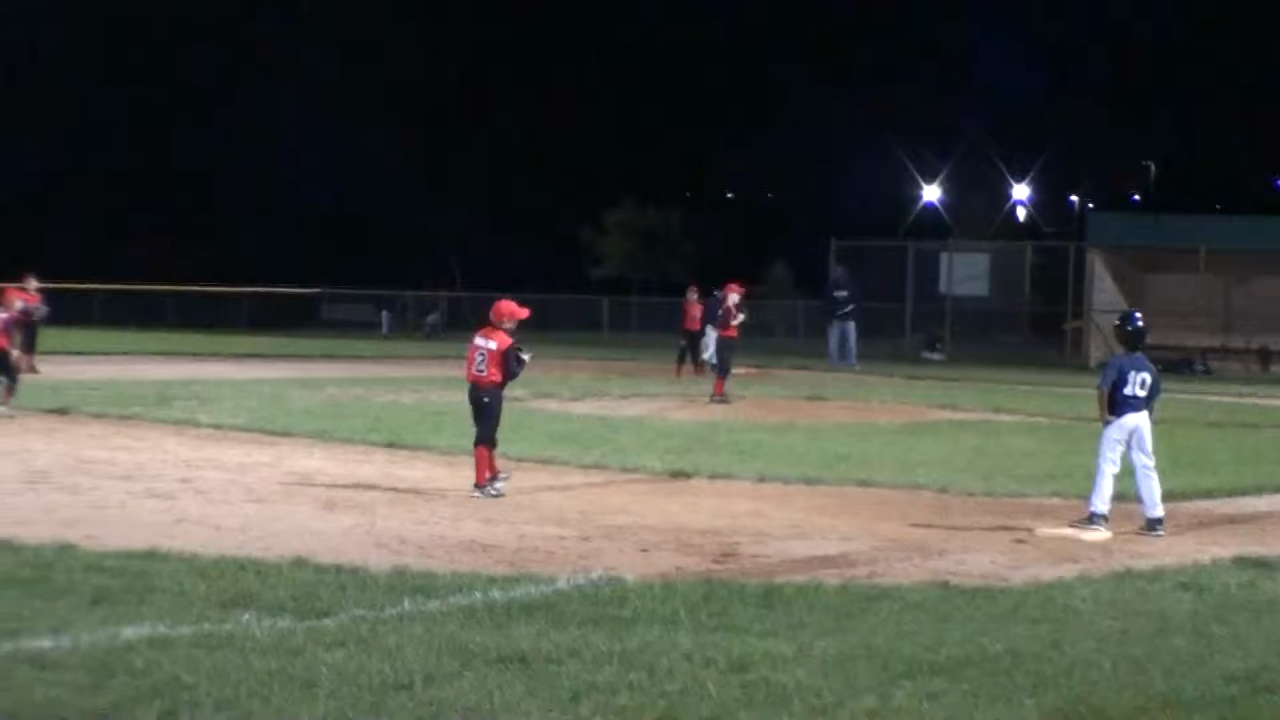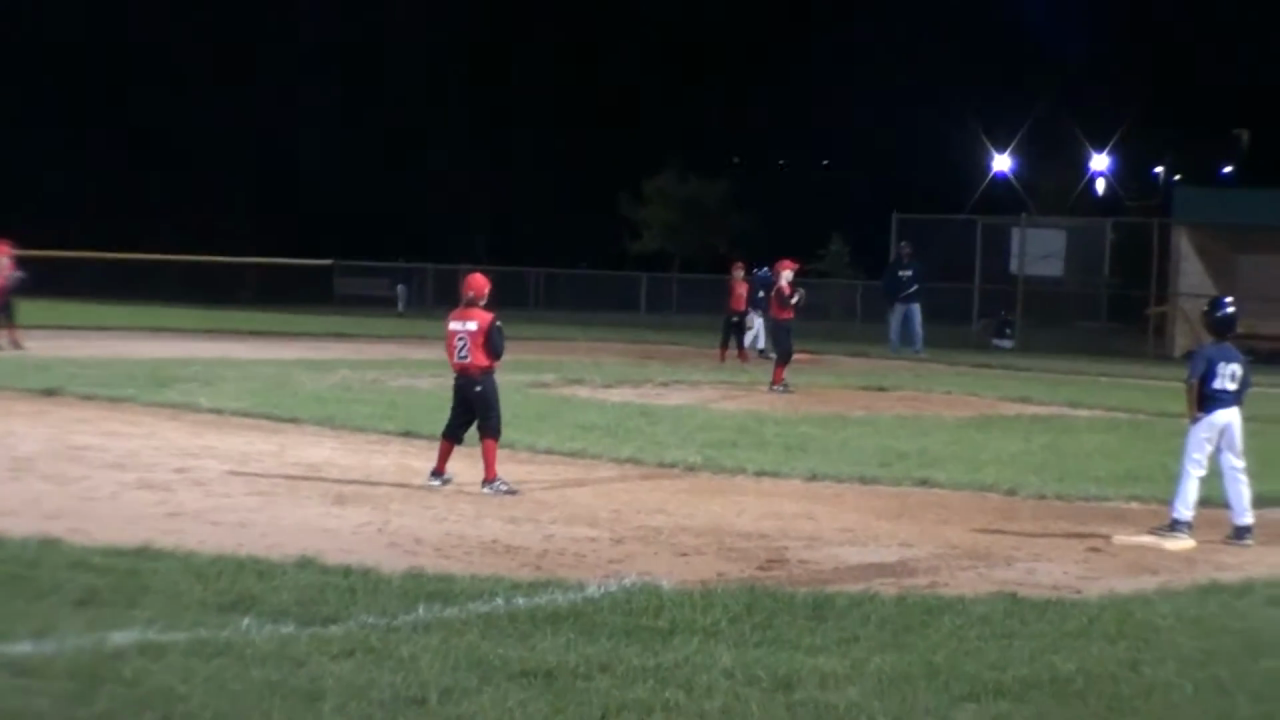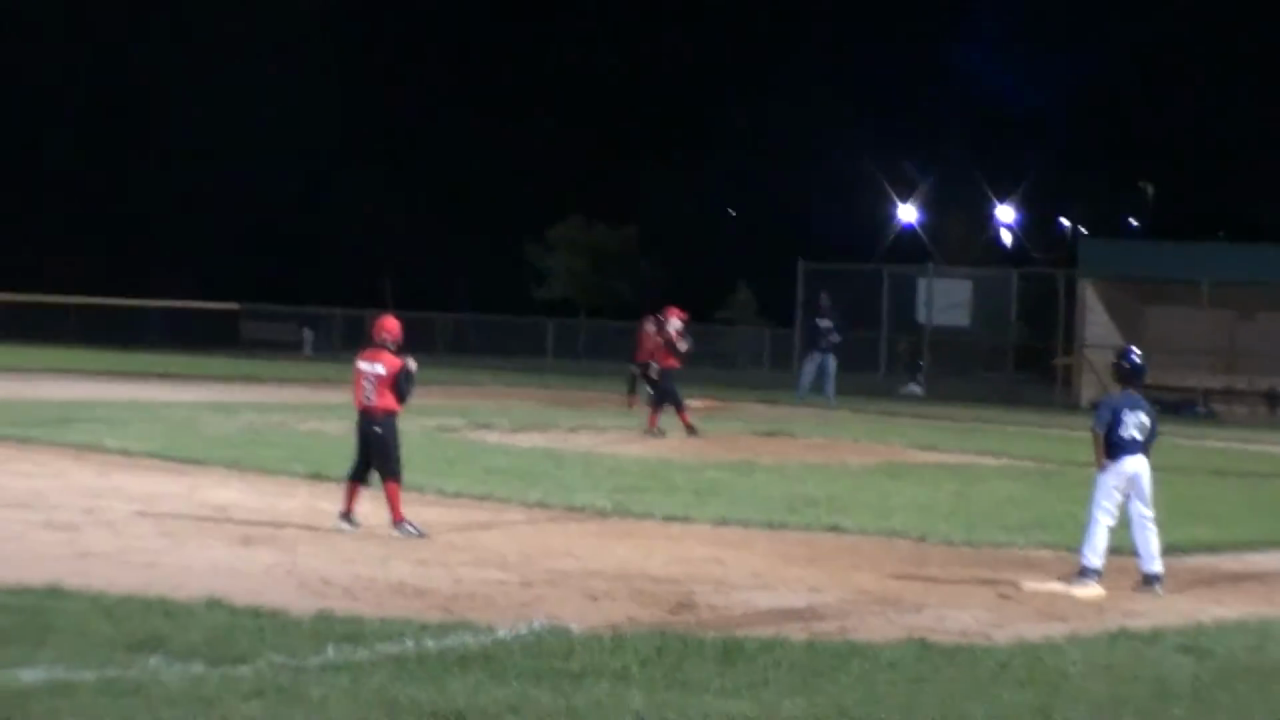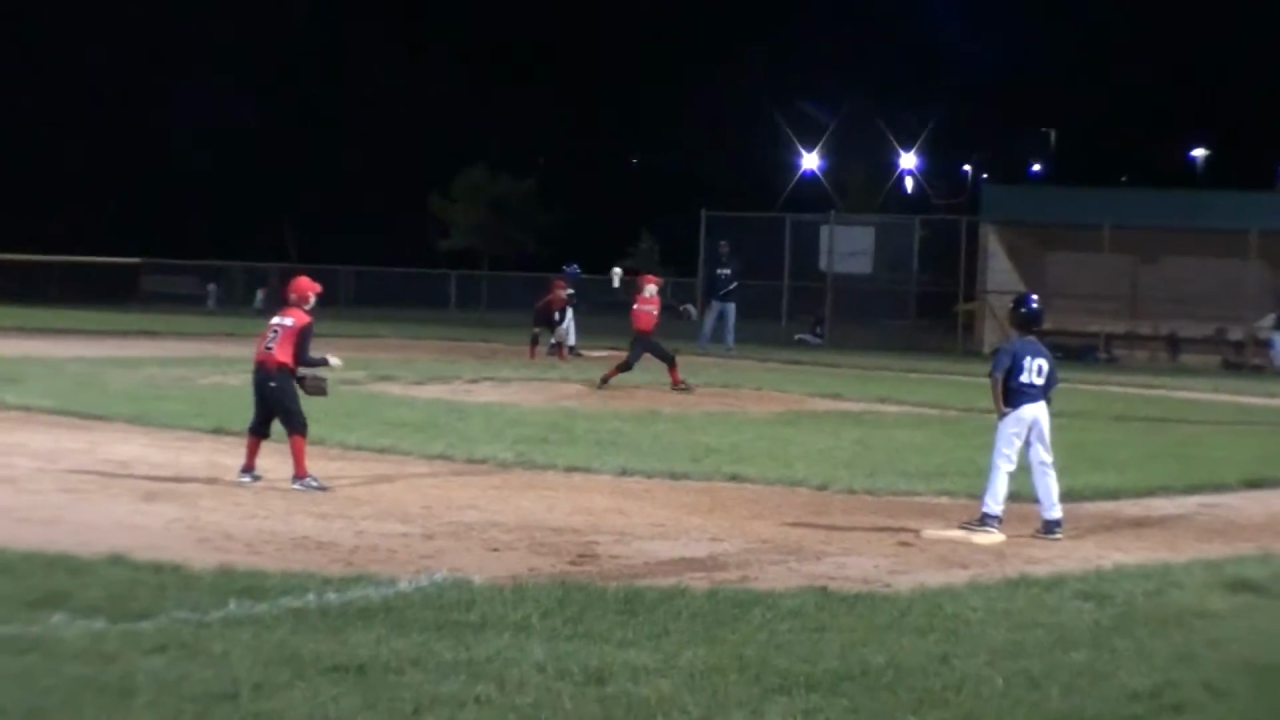
dt=1s
person 1, frame 1
left shoulder: (1117, 362)
right shoulder: (1149, 367)
left elbow: (1103, 388)
right elbow: (1152, 399)
left wrist: (1104, 414)
right wrist: (1145, 420)
left hip: (1119, 419)
right hip: (1142, 419)
left knee: (1107, 466)
right knee: (1146, 467)
left ankle: (1098, 515)
right ankle: (1155, 519)
person 1, frame 2
left shoulder: (1204, 353)
right shoulder: (1238, 357)
left elbow: (1192, 382)
right elbow: (1241, 391)
left wrist: (1191, 411)
right wrist: (1229, 411)
left hip: (1208, 415)
right hip: (1232, 415)
left knee: (1192, 468)
right knee: (1235, 471)
left ankle: (1180, 522)
right ankle: (1243, 527)
person 1, frame 3
left shoulder: (1112, 402)
right shoulder: (1146, 407)
left elbow: (1098, 431)
right elbow: (1149, 441)
left wrist: (1100, 460)
right wrist: (1139, 461)
left hip: (1117, 464)
right hip: (1140, 464)
left knee: (1102, 515)
right knee: (1144, 518)
left ankle: (1090, 569)
right ankle: (1153, 575)
person 1, frame 4
left shoulder: (1010, 348)
right shoulder: (1044, 352)
left elbow: (997, 377)
right elbow: (1049, 387)
left wrist: (999, 406)
right wrist: (1039, 406)
left hip: (1016, 411)
right hip: (1039, 410)
left knee: (1002, 463)
right knee: (1043, 465)
left ankle: (991, 516)
right ankle: (1052, 521)
person 2, frame 1
left shoulder: (479, 335)
right shoulder: (506, 343)
right elbow: (509, 375)
right wrist: (522, 361)
left hip: (475, 389)
right hip: (490, 393)
left knee: (486, 432)
right knee: (485, 435)
left ankle: (493, 473)
right ankle: (481, 484)
person 2, frame 2
left shoulder: (453, 318)
right shoulder: (487, 319)
left elbow: (450, 349)
right elbow: (497, 353)
right wrist: (498, 330)
left hip: (461, 379)
right hip: (481, 380)
left knee: (455, 425)
right knee: (490, 428)
left ankle: (438, 473)
right ankle: (490, 480)
person 2, frame 3
left shoulder: (362, 357)
right shoulder: (396, 364)
right elbow: (402, 397)
right wrist: (410, 373)
left hip: (364, 418)
right hip: (383, 421)
left knee: (361, 465)
right knee: (390, 470)
left ankle: (347, 514)
right ankle: (398, 521)
person 2, frame 4
left shoulder: (280, 316)
right shoulder: (305, 321)
right elbow: (300, 358)
left wrist: (297, 377)
right wrist: (326, 361)
left hip: (261, 372)
right hip: (278, 375)
left knee: (261, 421)
right knee: (296, 424)
left ankle: (248, 469)
right ankle: (301, 476)
